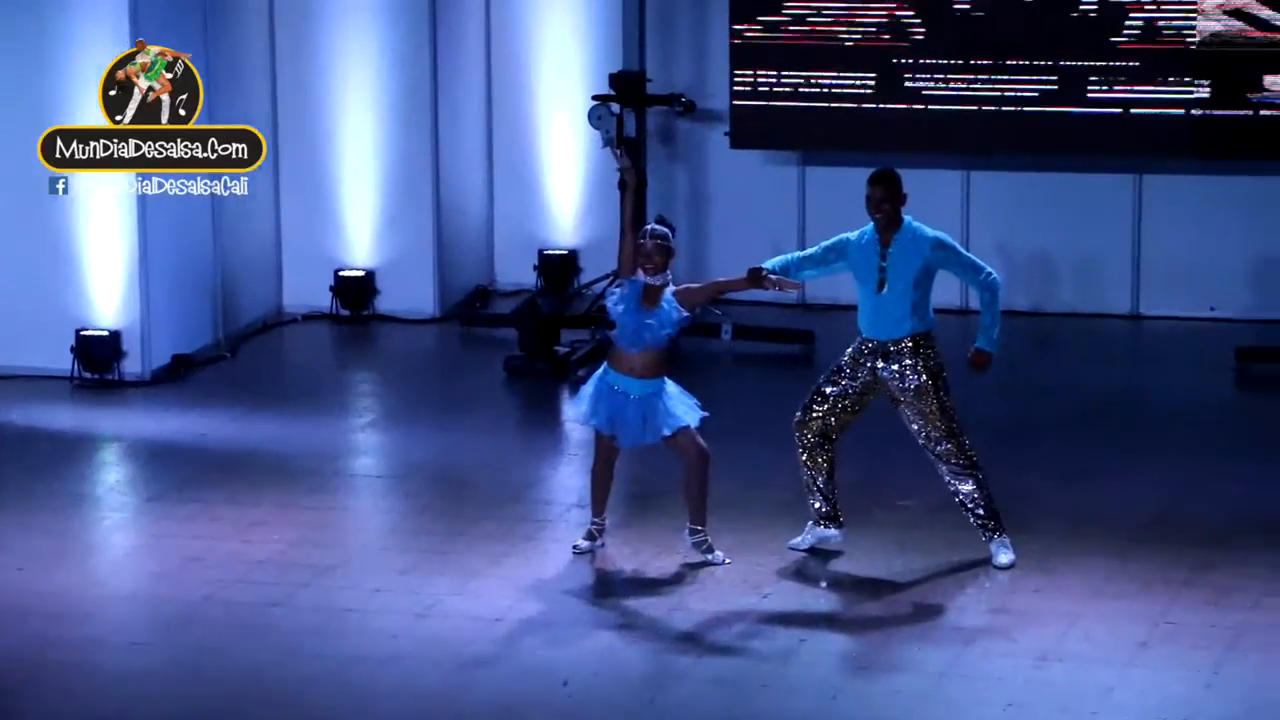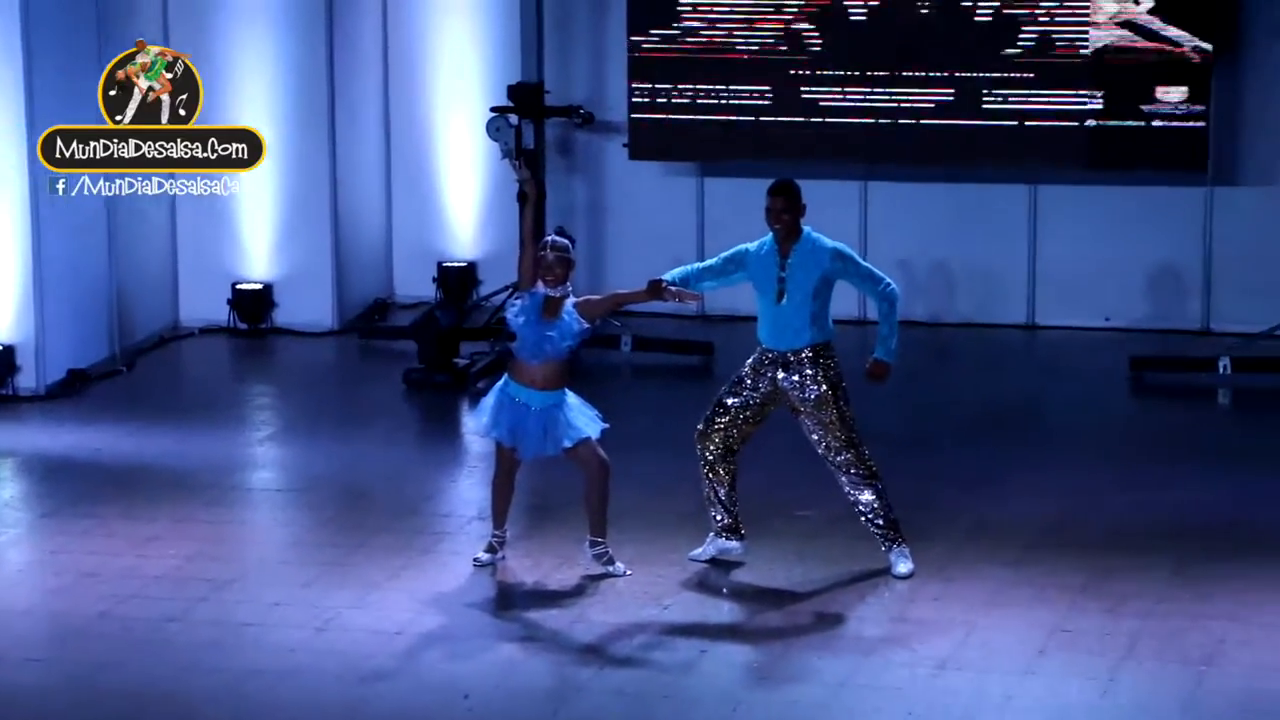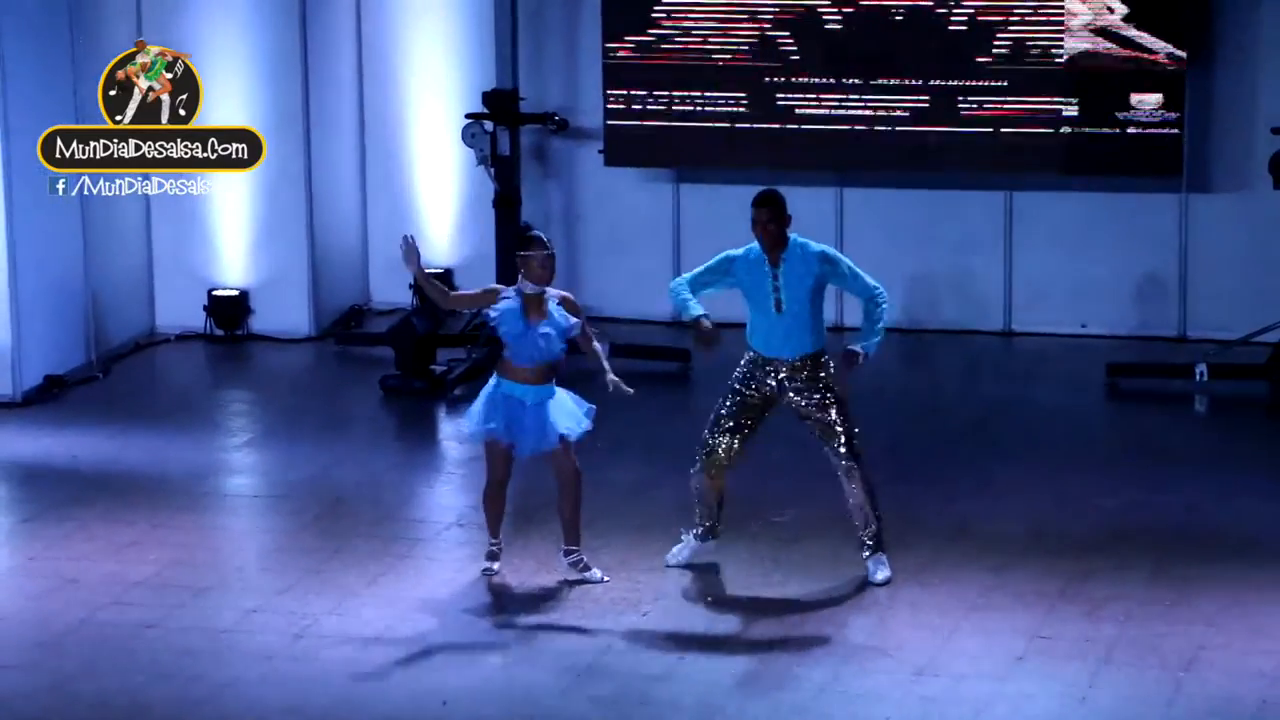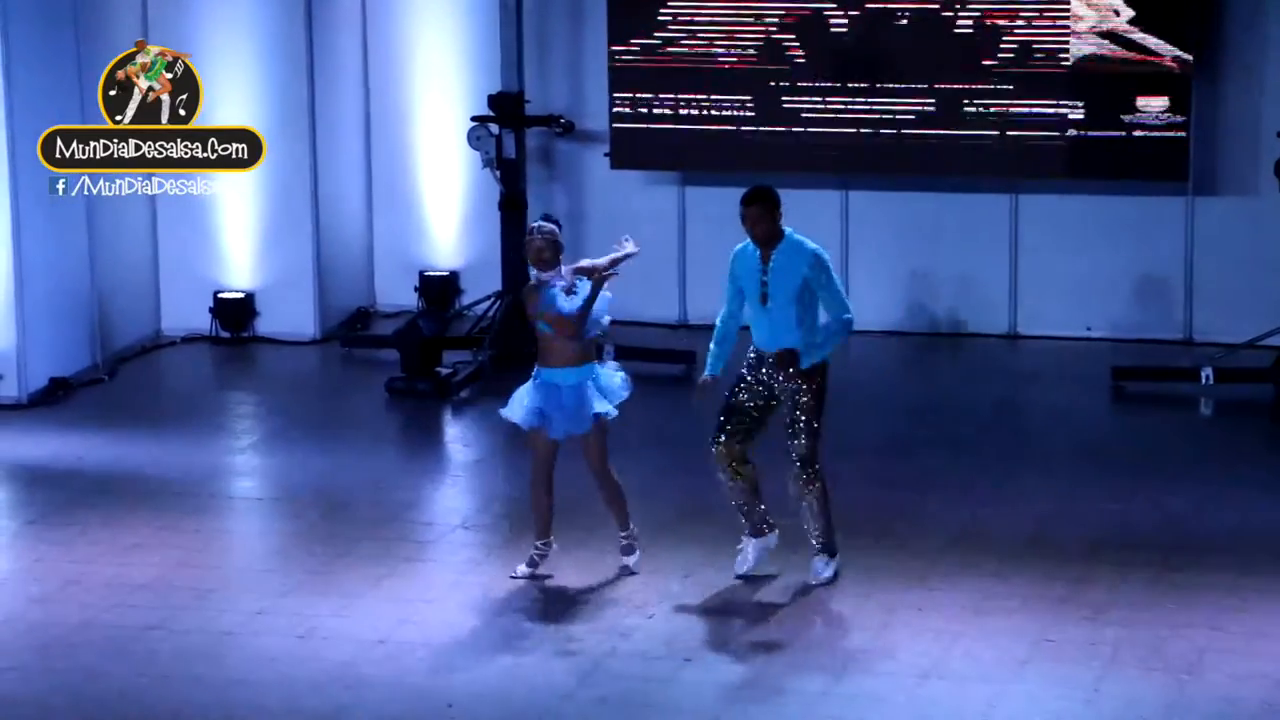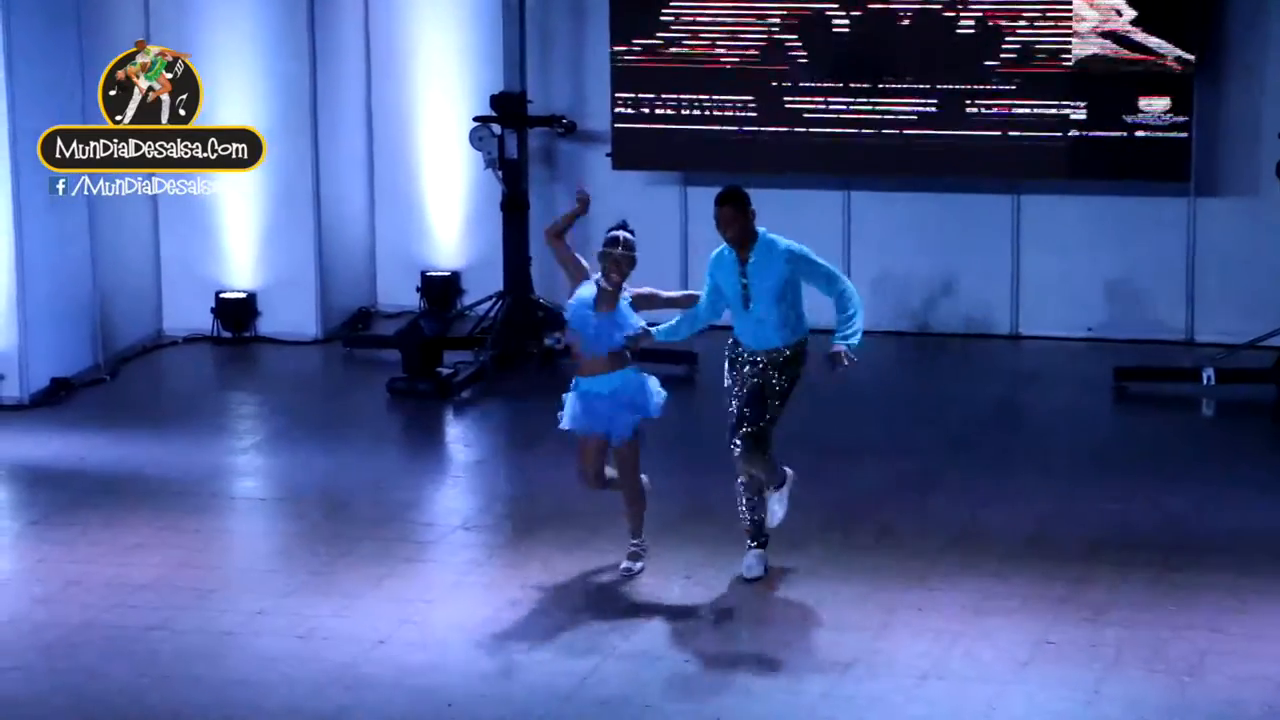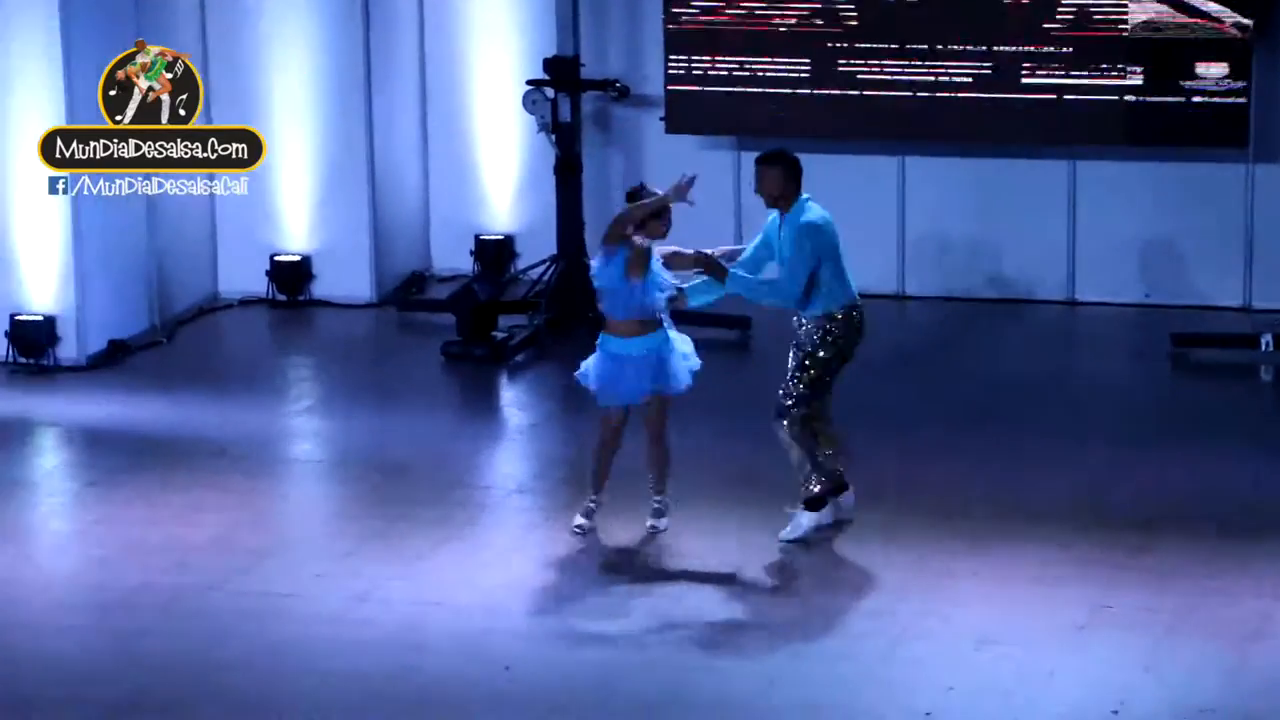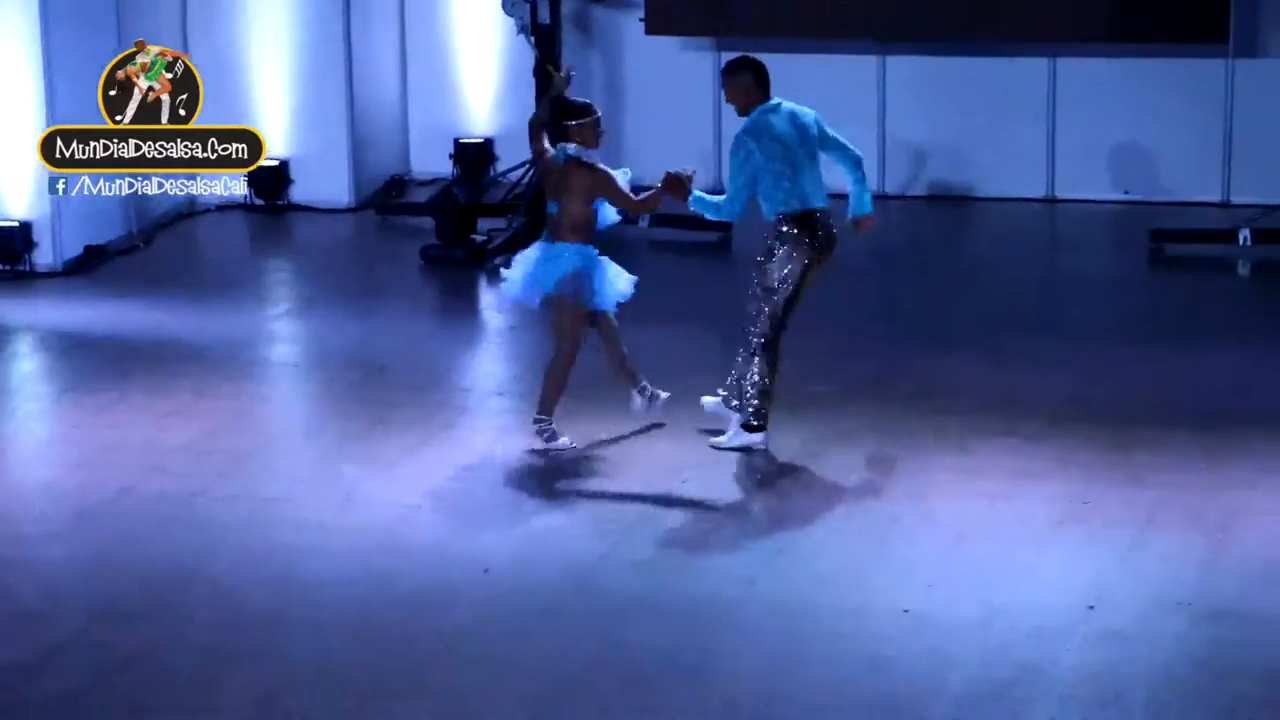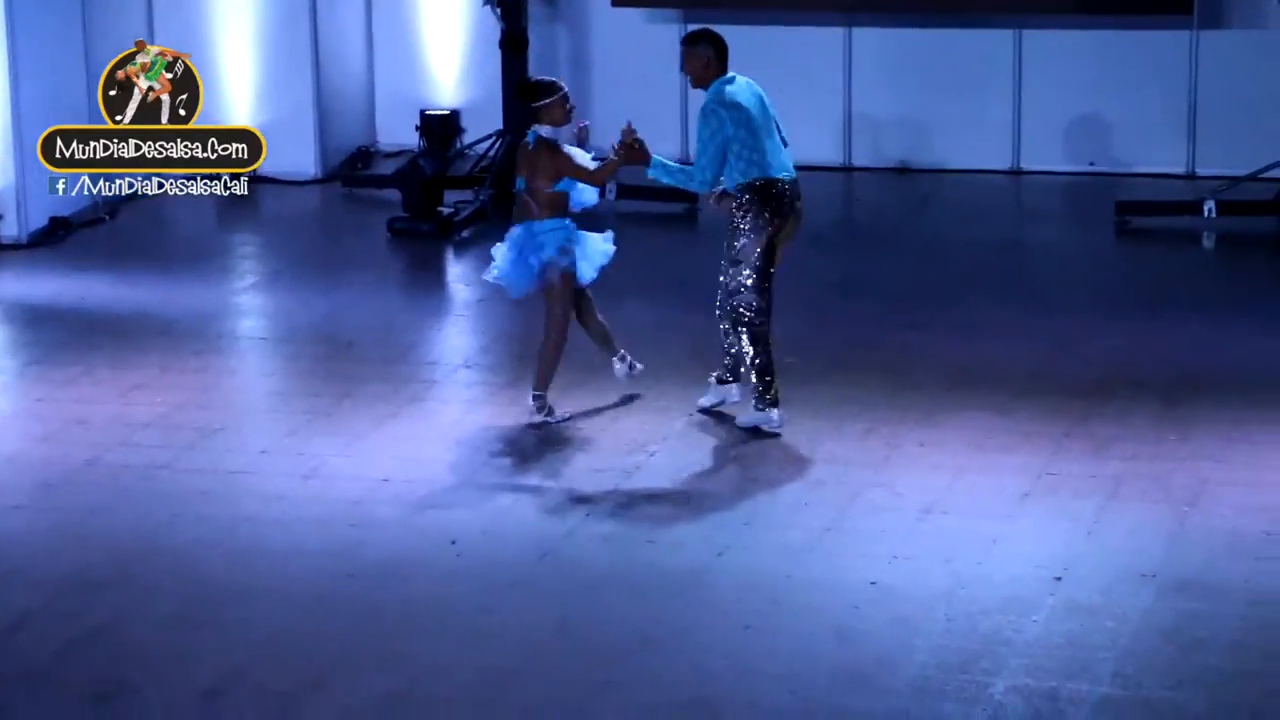
dt=0.4s
person 1, frame 1
left shoulder: (930, 244)
right shoulder: (853, 245)
left elbow: (987, 281)
right elbow: (803, 261)
left wrist: (985, 343)
right wrist: (768, 269)
left hip: (911, 356)
right hip: (866, 353)
left knee: (946, 446)
right knee: (810, 425)
left ankle: (995, 535)
right ankle: (825, 523)
person 1, frame 2
left shoulder: (829, 255)
right shoulder: (752, 256)
left elbow: (885, 291)
right elbow: (703, 272)
left wrist: (884, 353)
right wrist: (668, 281)
left hip: (811, 366)
right hip: (766, 363)
left knee: (845, 456)
right knee: (712, 437)
left ankle: (895, 545)
right ankle: (726, 534)
person 1, frame 3
left shoulder: (819, 259)
right shoulder: (738, 262)
left elbow: (875, 295)
right elbow: (681, 284)
left wrist: (864, 345)
right wrist: (697, 316)
left hip: (809, 371)
right hip: (759, 370)
left knee: (847, 460)
right knee: (717, 451)
left ankle: (874, 550)
right ankle: (701, 534)
person 1, frame 4
left shoulder: (809, 257)
right shoulder: (741, 256)
left elbow: (842, 317)
right elbow: (730, 316)
left wrist: (809, 361)
right wrist: (713, 367)
left hip: (799, 366)
right hip: (760, 361)
left knee: (802, 462)
right knee: (725, 445)
left ankle: (825, 553)
right ankle: (760, 532)
person 1, frame 5
left shoulder: (787, 255)
right shoulder: (719, 261)
left elbow: (842, 288)
right elbow: (707, 314)
left wrist: (844, 340)
right wrist: (654, 334)
left hip: (783, 357)
right hip: (743, 357)
left knee: (748, 442)
right knee: (745, 451)
left ankle: (777, 480)
right ankle: (756, 544)
person 1, frame 6
left shoulder: (809, 224)
right shoulder: (779, 222)
left elbow: (788, 292)
right elbow: (746, 266)
left wrist: (724, 273)
left hip: (833, 327)
right hip: (811, 324)
left knee: (793, 414)
right knee: (795, 413)
left ankle: (819, 501)
right ankle: (833, 494)
person 1, frame 7
left shoulder: (749, 137)
right shoulder: (804, 117)
left elbow: (733, 209)
right elbow: (853, 159)
left wrist: (689, 196)
right wrist: (860, 208)
left hip: (792, 234)
right hip: (821, 228)
left knee: (761, 329)
right knee: (766, 320)
left ankle: (752, 427)
right ankle: (736, 400)
person 1, frame 8
left shoulder: (716, 108)
right shoulder: (750, 89)
left elbow: (701, 179)
right elbow: (780, 143)
left wrist: (647, 161)
left hip: (757, 205)
right hip: (784, 197)
left knee: (745, 303)
right knee: (740, 295)
left ankle: (766, 406)
right ankle: (729, 380)
person 2, frame 1
left shoulder: (679, 298)
right shoulder: (628, 284)
left elbow: (720, 287)
right elbow: (627, 232)
left wrist: (757, 281)
right wrist: (630, 186)
left hip: (654, 391)
right hip: (614, 386)
left knee: (697, 454)
right knee: (605, 457)
left ankle: (698, 534)
right ankle: (596, 527)
person 2, frame 2
left shoulder: (580, 309)
right shoulder: (528, 295)
left elbow: (620, 299)
right elbow: (526, 244)
left wrist: (657, 293)
right wrist: (530, 198)
left hip: (555, 403)
right hip: (514, 398)
left knee: (597, 466)
right knee: (505, 469)
left ankle: (598, 546)
right ankle: (497, 540)
person 2, frame 3
left shoulder: (564, 303)
right shoulder: (502, 298)
left elbow: (589, 341)
right elbow: (448, 301)
left wrist: (608, 374)
right wrist: (418, 271)
left hip: (546, 399)
right hip: (507, 396)
left knee: (570, 473)
right knee: (498, 478)
left ankle: (572, 553)
right ankle: (494, 547)
person 2, frame 4
left shoulder: (582, 272)
right shoulder: (533, 293)
left elbow: (609, 263)
right elbow: (572, 328)
right wrist: (594, 290)
left hip: (586, 383)
right hip: (549, 386)
left knee: (599, 467)
right knee: (541, 471)
left ankle: (627, 535)
right ankle: (540, 548)
person 2, frame 5
left shoulder: (636, 300)
right shoulder: (582, 284)
left elbow: (686, 300)
right elbow: (553, 236)
right wrist: (581, 211)
left hip: (620, 390)
right hip: (588, 396)
left knee: (627, 472)
right knee: (591, 477)
left ankle: (637, 546)
right ankle: (632, 485)
person 2, frame 6
left shoulder: (665, 259)
right shoulder: (615, 245)
right elbow: (624, 219)
right wrist: (665, 197)
left hip: (654, 350)
right hip: (614, 354)
left knee: (655, 432)
right knee: (610, 435)
left ankle: (658, 498)
right ankle: (592, 502)
person 2, frame 7
left shoulder: (551, 161)
right shoulder: (593, 174)
left elbow: (537, 127)
right elbow: (634, 207)
left wrist: (555, 93)
right wrist: (668, 189)
left hip: (561, 259)
right hip: (570, 262)
left knee: (608, 328)
right knee: (569, 345)
left ankle: (640, 392)
right ankle: (544, 422)
person 2, frame 8
left shoulder: (529, 145)
right shoulder: (554, 153)
right elbow: (594, 179)
left wrist: (575, 147)
right wrist: (622, 154)
left hip: (530, 236)
right hip: (551, 237)
left knee: (582, 305)
right knee: (558, 321)
left ankle: (618, 359)
right ankle: (539, 400)
